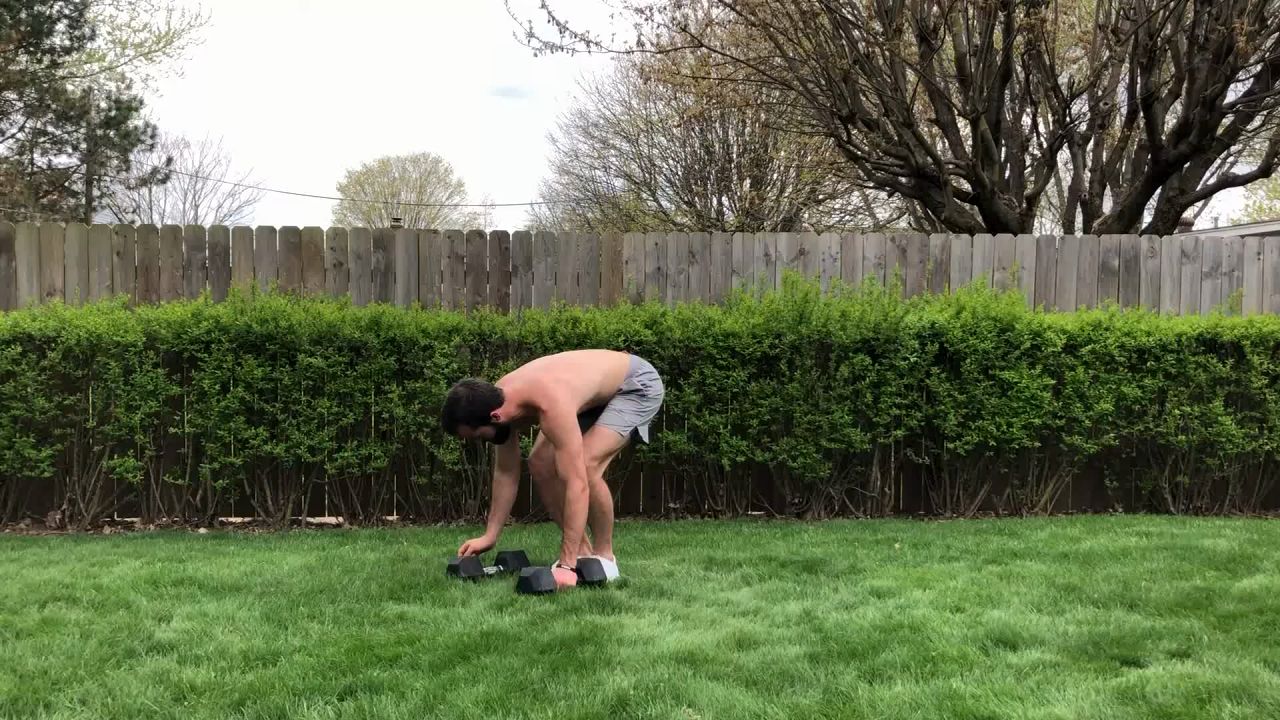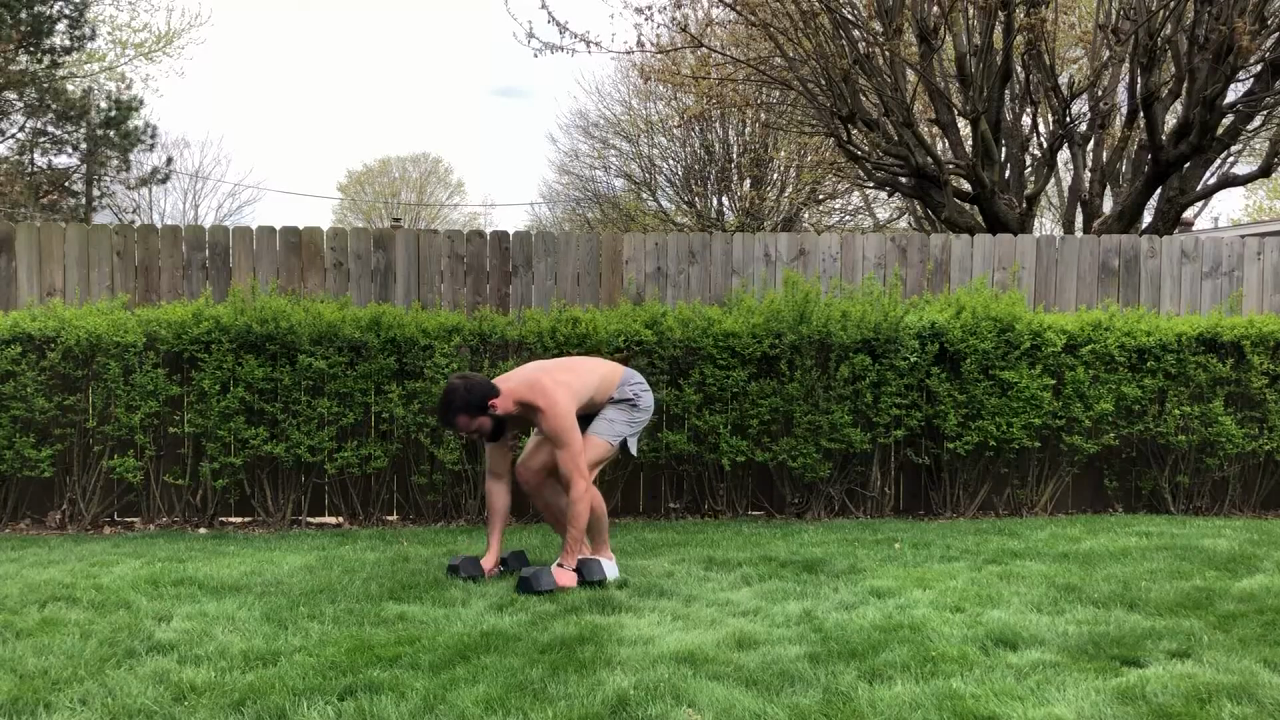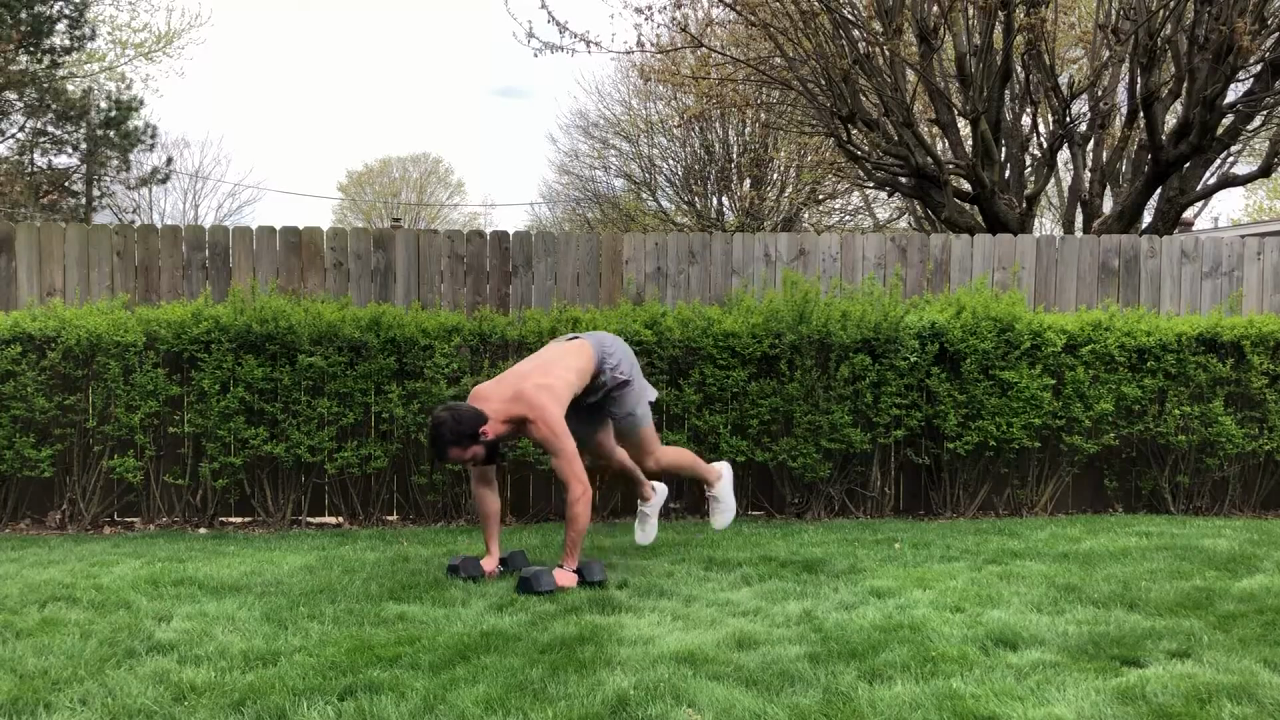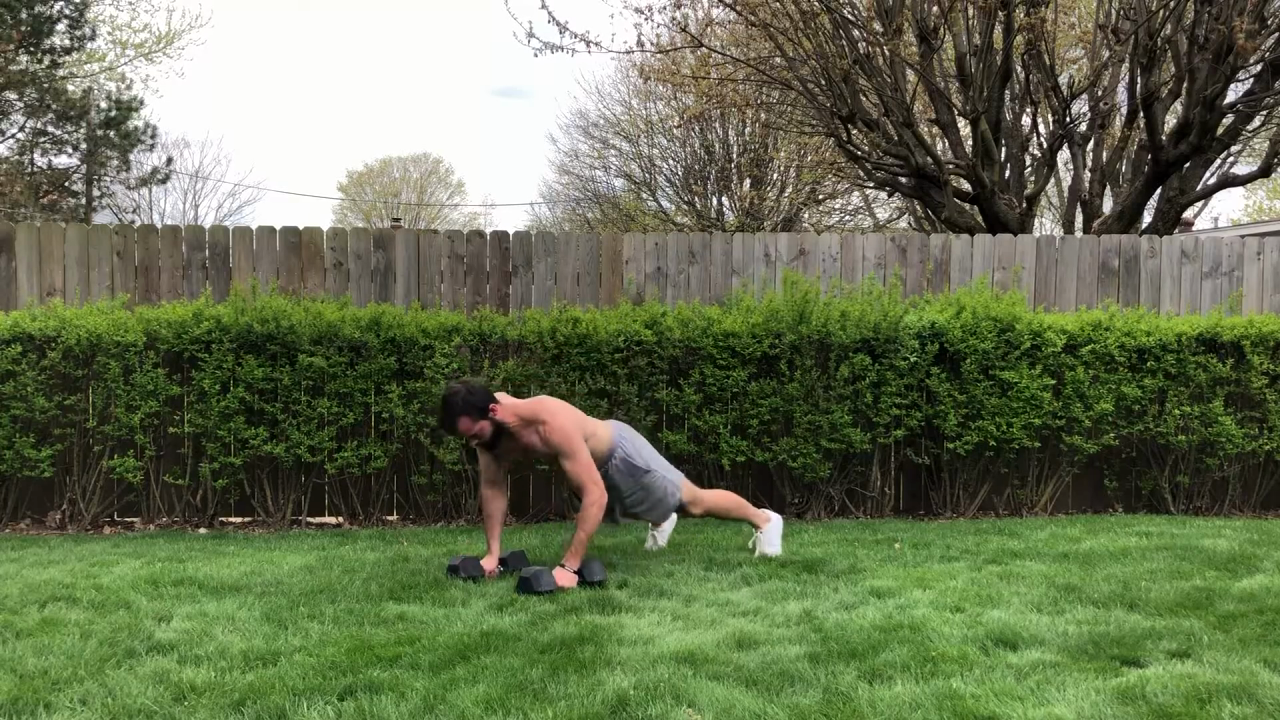
dt=0.4s
person 1, frame 1
left shoulder: (549, 404)
right shoulder: (500, 398)
left elbow: (577, 484)
right elbow: (506, 472)
left wrist: (567, 565)
right wrist: (490, 536)
left hip: (639, 384)
right hip: (598, 390)
left knee: (586, 466)
right knee: (540, 465)
left ankle: (605, 556)
right ankle: (583, 552)
person 1, frame 2
left shoulder: (548, 405)
right shoulder: (492, 399)
left elbow: (579, 485)
right elbow: (497, 479)
left wrist: (566, 565)
right wrist: (493, 552)
left hip: (628, 393)
right hip: (587, 396)
left knee: (577, 472)
right knee: (527, 473)
left ankle: (603, 556)
right ankle: (582, 551)
person 1, frame 3
left shoulder: (537, 415)
right shoulder: (476, 409)
left elbow: (580, 490)
right elbow: (483, 482)
left wrist: (568, 567)
right wrist: (492, 551)
left hip: (608, 357)
left knee: (649, 458)
right knee: (598, 449)
left ankle: (715, 476)
right ankle: (648, 492)
person 1, frame 4
left shoulder: (549, 424)
right shoulder: (489, 423)
left elbow: (595, 495)
right elbow: (492, 487)
left wrist: (570, 564)
right wrist: (493, 550)
left hip: (620, 452)
right hip: (595, 456)
left knee: (694, 502)
right knee: (620, 508)
left ankle: (763, 519)
right ankle: (662, 521)
